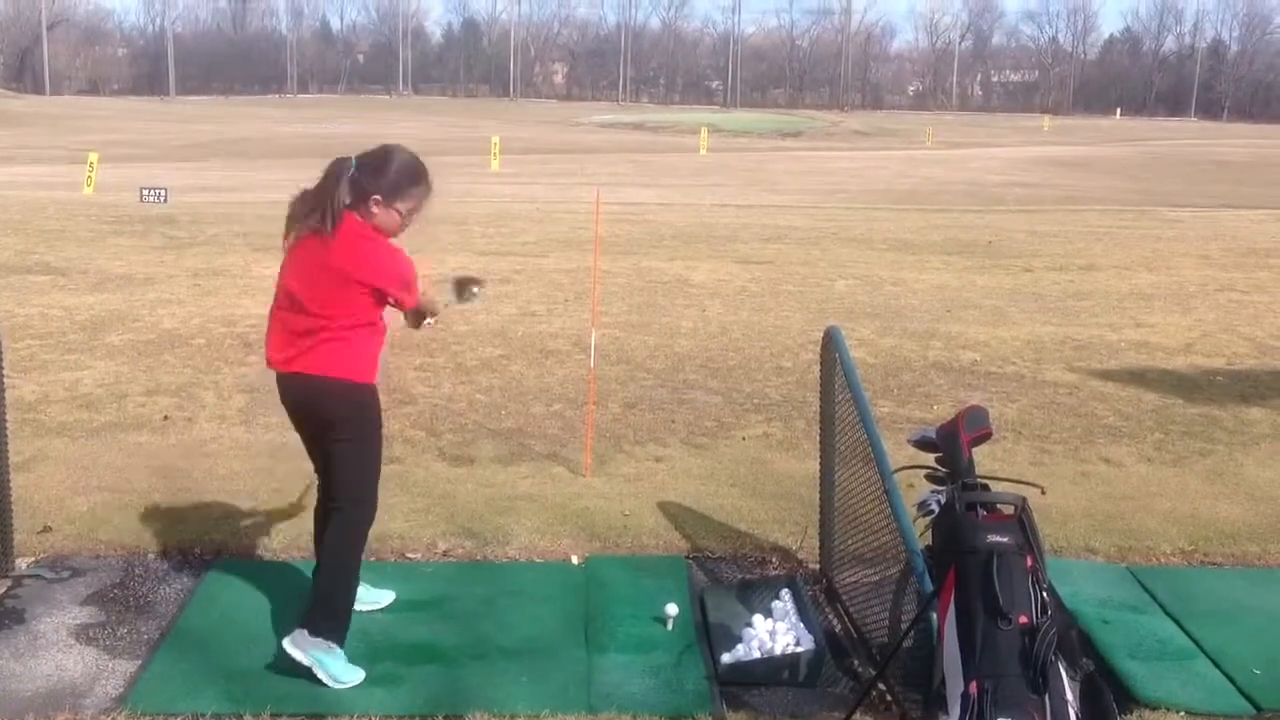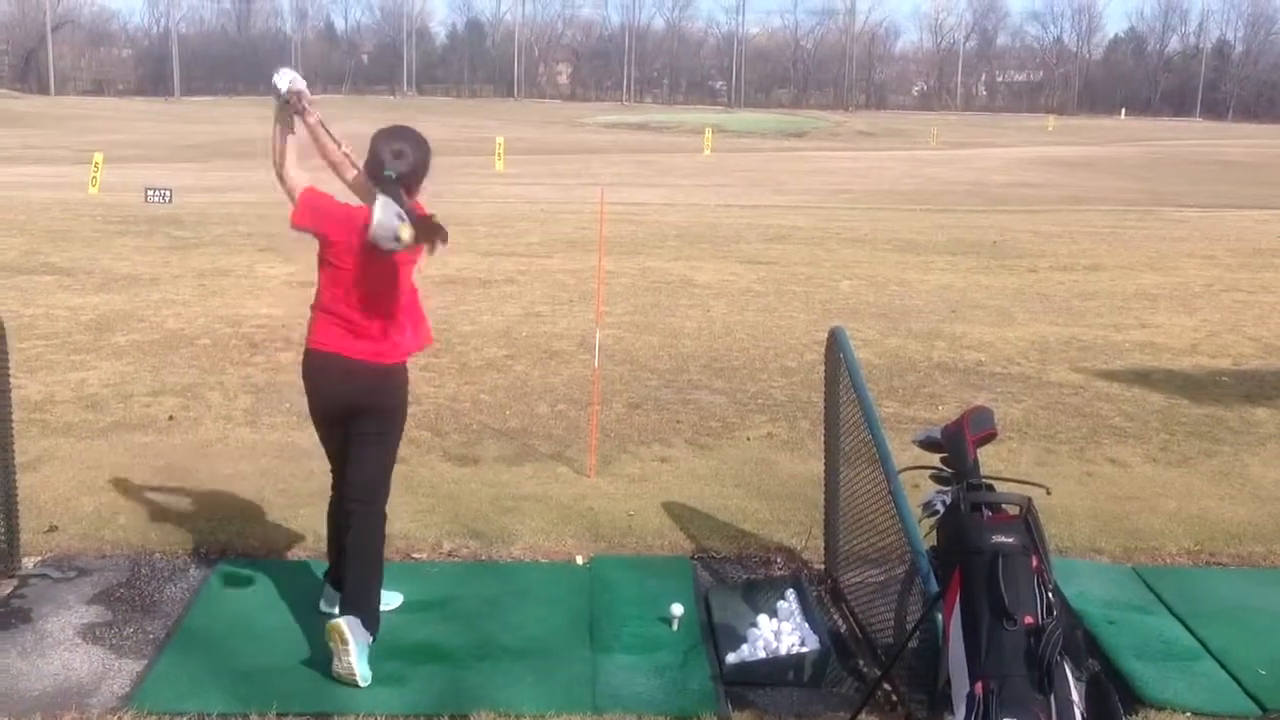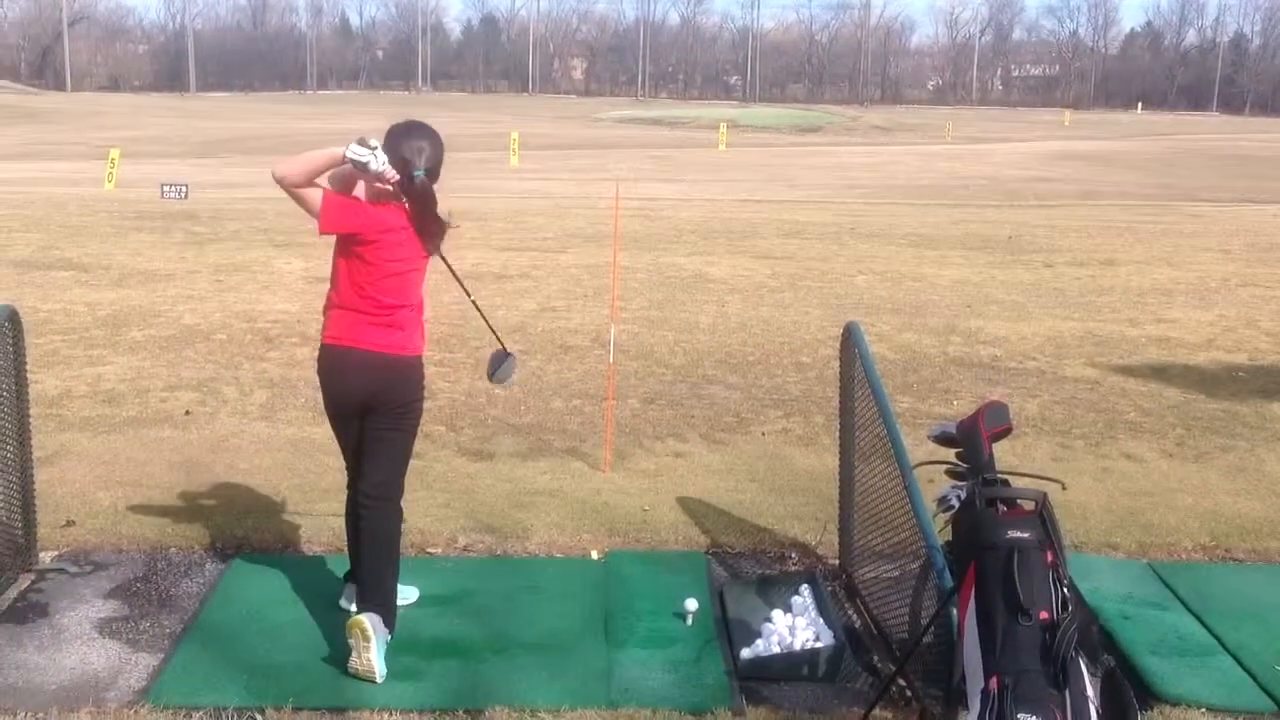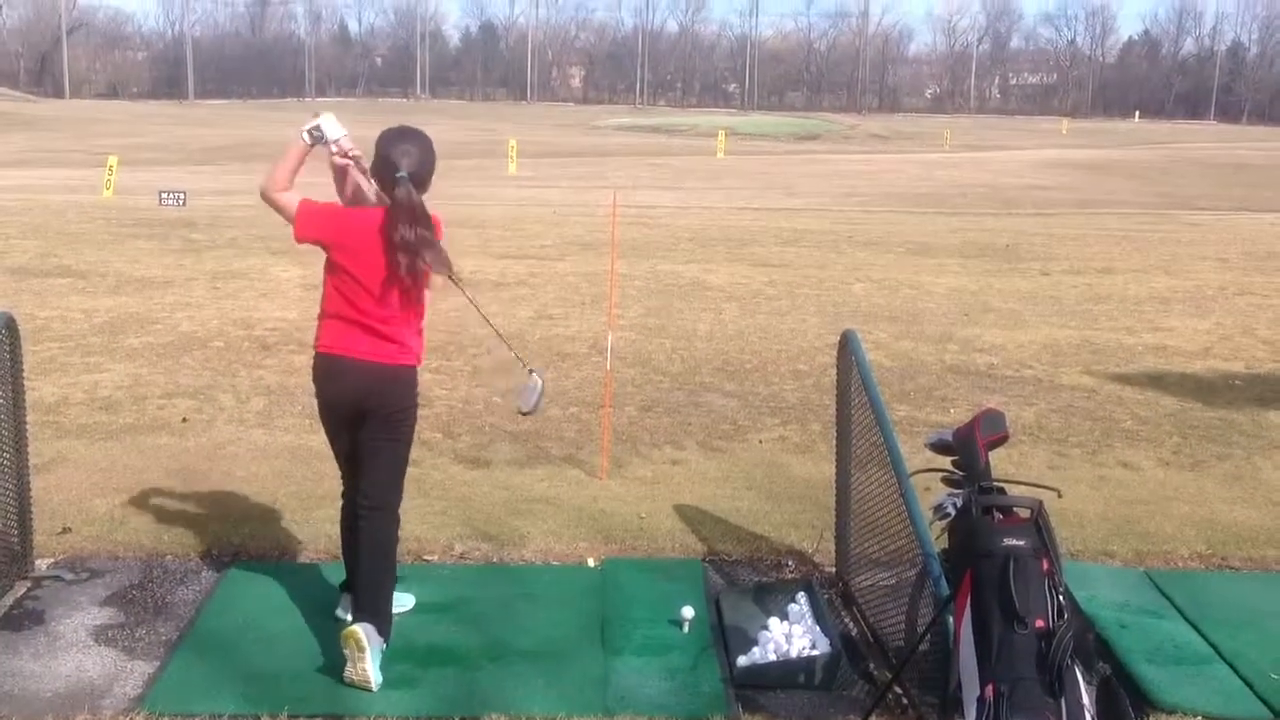
dt=0.3s
person 1, frame 1
left shoulder: (312, 226)
right shoulder: (382, 256)
right elbow: (419, 306)
left wrist: (409, 304)
right wrist: (428, 308)
left hip: (294, 378)
right hip: (342, 386)
left knee: (338, 487)
right knee: (355, 504)
left ankle: (338, 586)
right ankle: (318, 633)
person 1, frame 2
left shoulder: (335, 219)
right shoulder: (414, 223)
left elbow: (286, 173)
right elbow: (359, 184)
left wrist: (288, 120)
right wrist: (315, 120)
left hip: (324, 369)
right hip: (381, 379)
left knee: (346, 485)
right knee: (368, 497)
left ankle: (343, 589)
right ankle: (356, 618)
person 1, frame 3
left shoulder: (363, 217)
right shoulder: (424, 220)
left elbow: (286, 178)
left wrist: (348, 155)
right wrist: (355, 167)
left hip: (342, 364)
right hip: (399, 372)
left knee: (362, 481)
right knee: (382, 493)
left ankle: (365, 585)
right ankle: (374, 613)
person 1, frame 4
left shoulder: (341, 223)
right shoulder: (429, 229)
left elbow: (273, 193)
left wrist: (307, 137)
right wrist: (348, 167)
left hip: (335, 372)
right hip: (392, 381)
left knee: (356, 490)
right knee: (379, 502)
left ankle: (360, 592)
right ankle: (369, 624)
